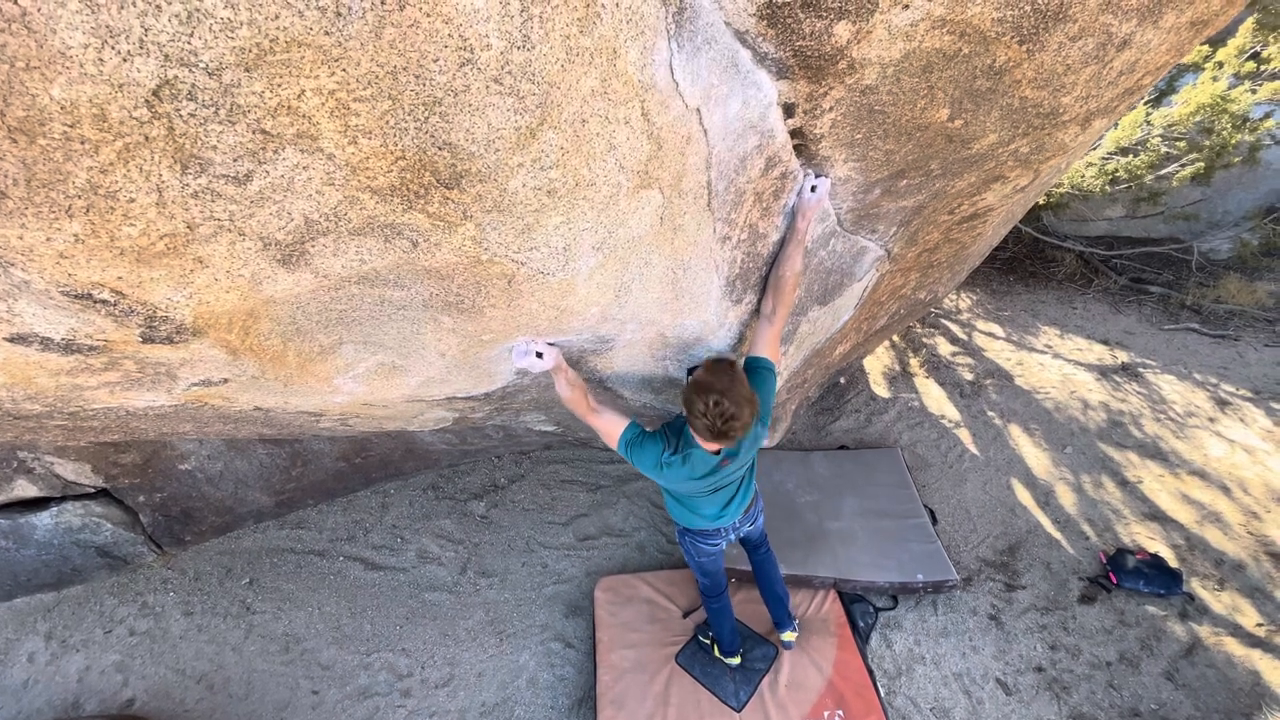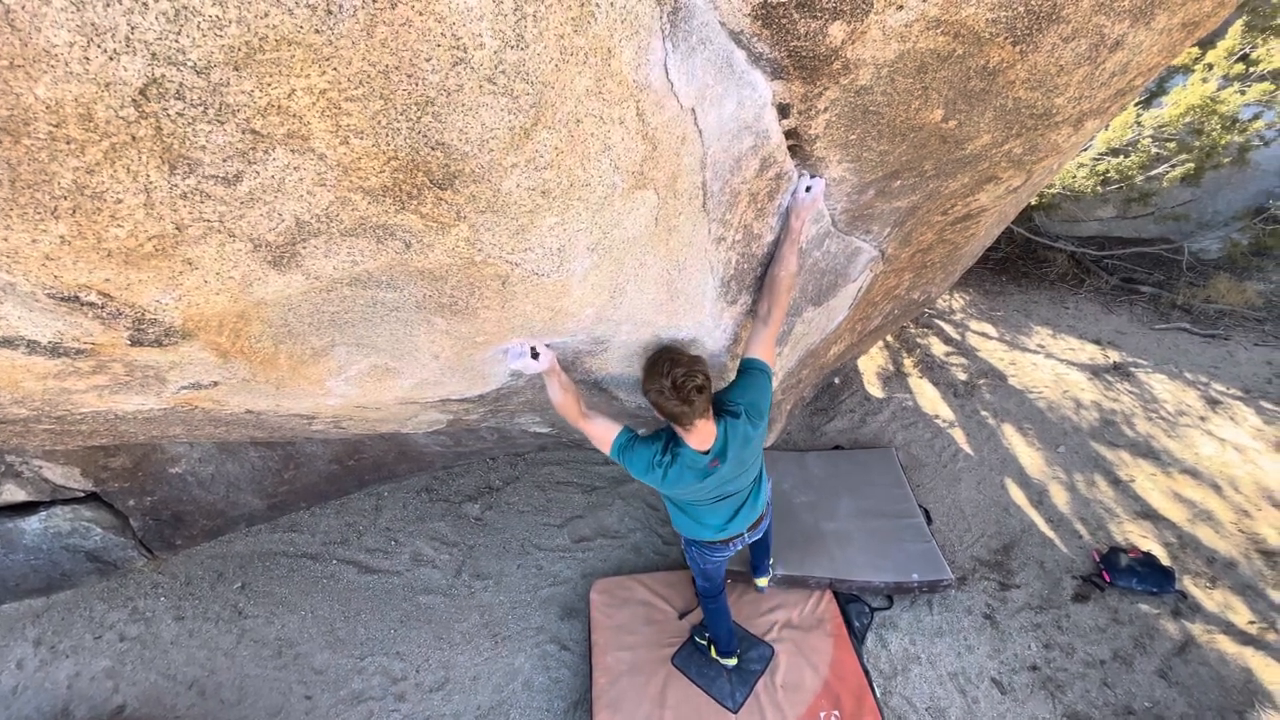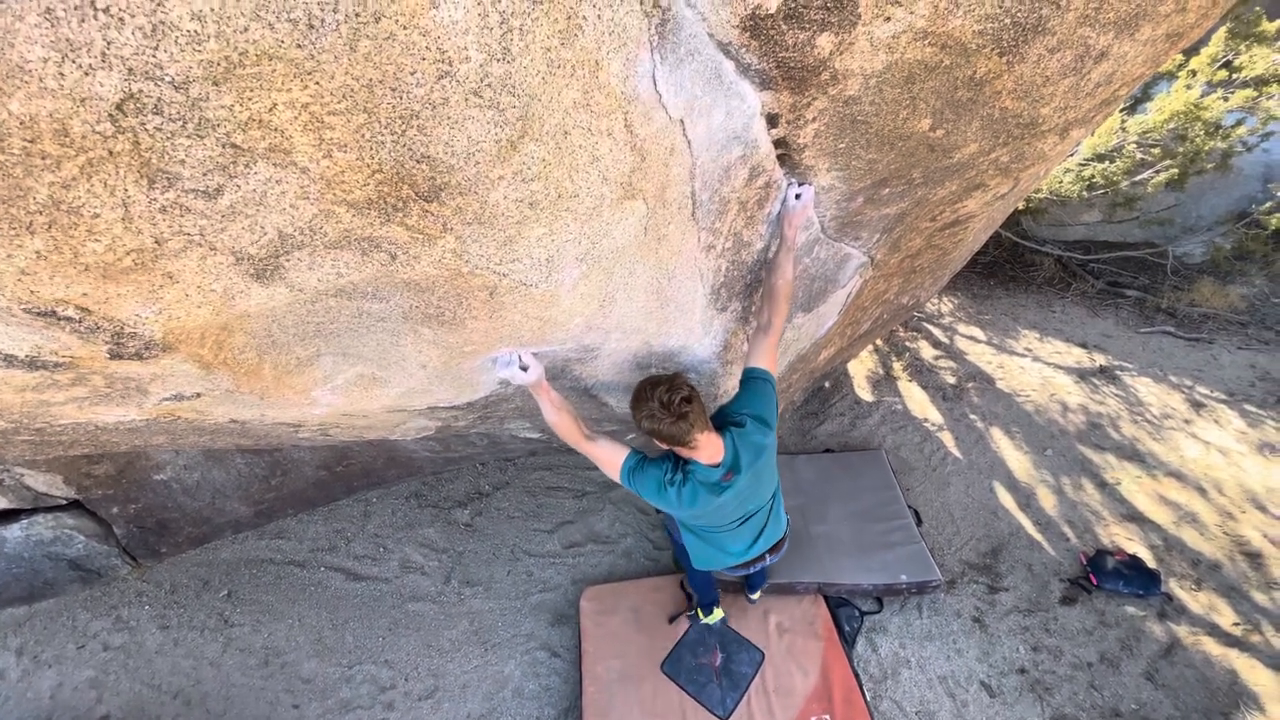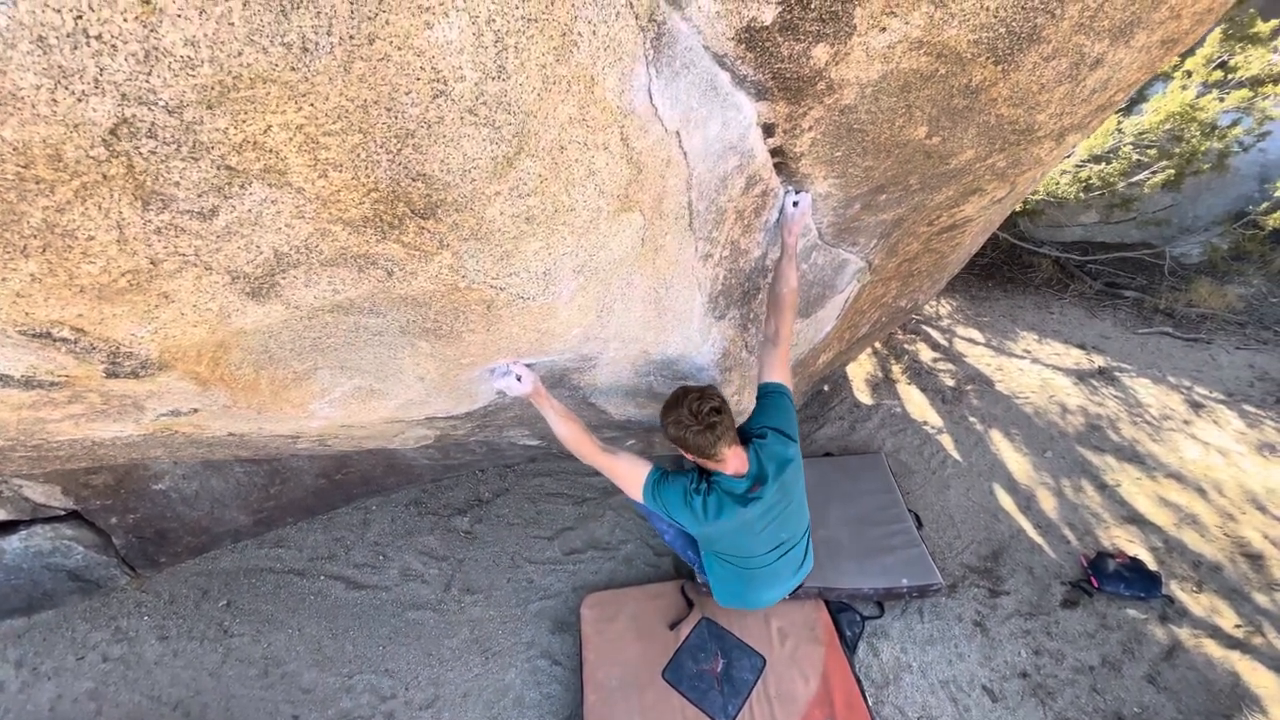
dt=1s
person 1, frame 1
left shoulder: (661, 460)
right shoulder: (758, 417)
left elbow: (591, 411)
right elbow: (773, 313)
left wrist: (556, 367)
right wrist: (802, 220)
left hip: (701, 532)
right hip: (747, 510)
left knee: (712, 587)
right knee: (759, 547)
left ankle: (728, 648)
right ankle: (786, 625)
person 1, frame 2
left shoulder: (654, 464)
right shoulder: (747, 413)
left elbow: (583, 417)
right elbow: (769, 314)
left wrist: (550, 370)
right wrist: (796, 222)
left hip: (708, 542)
right hip: (757, 518)
left knee: (710, 589)
left ankle: (724, 647)
right ankle: (762, 572)
person 1, frame 3
left shoulder: (668, 488)
right shoulder: (754, 426)
left elbow: (585, 440)
right elbow: (768, 327)
left wrist: (539, 386)
right wrist: (789, 233)
left hip: (723, 559)
right hip: (773, 541)
left ankle: (706, 604)
right ankle: (755, 584)
person 1, frame 4
left shoulder: (694, 501)
right shoulder: (777, 439)
left elbow: (597, 455)
right elbow: (777, 335)
left wrist: (537, 395)
right wrist: (790, 240)
left hip: (744, 593)
right hip: (798, 569)
left knee: (641, 494)
left ankle: (708, 575)
